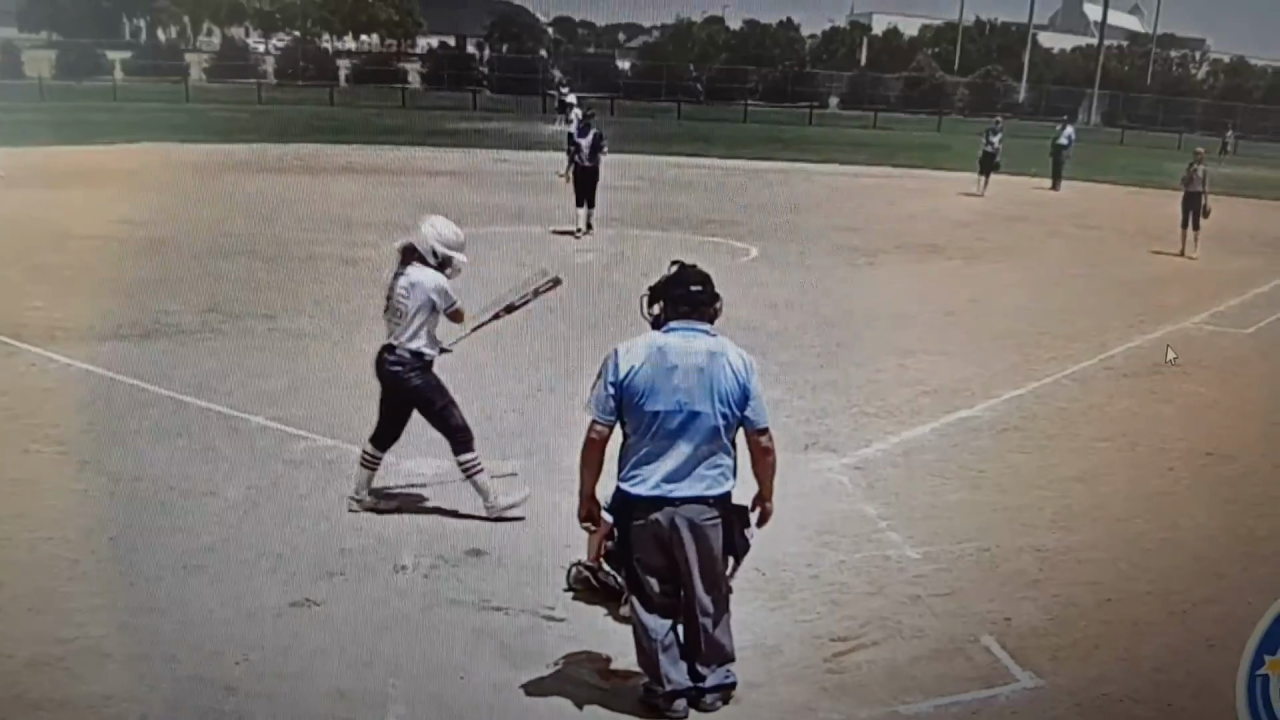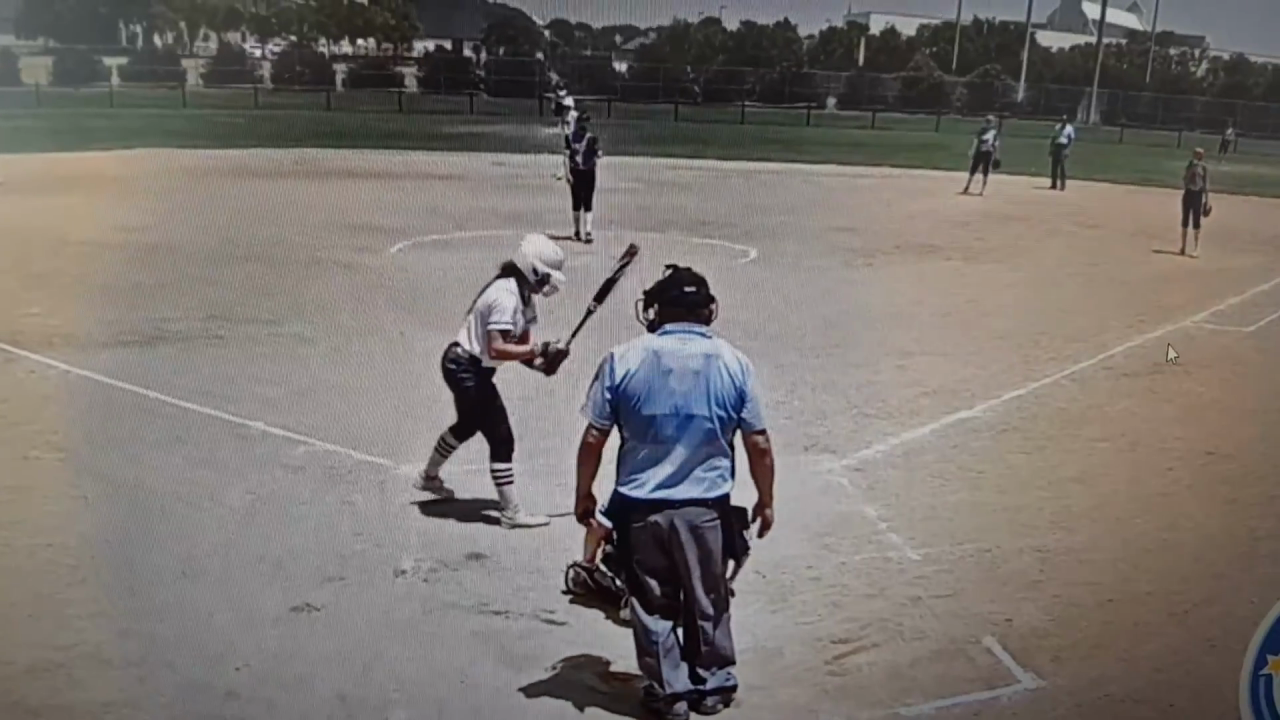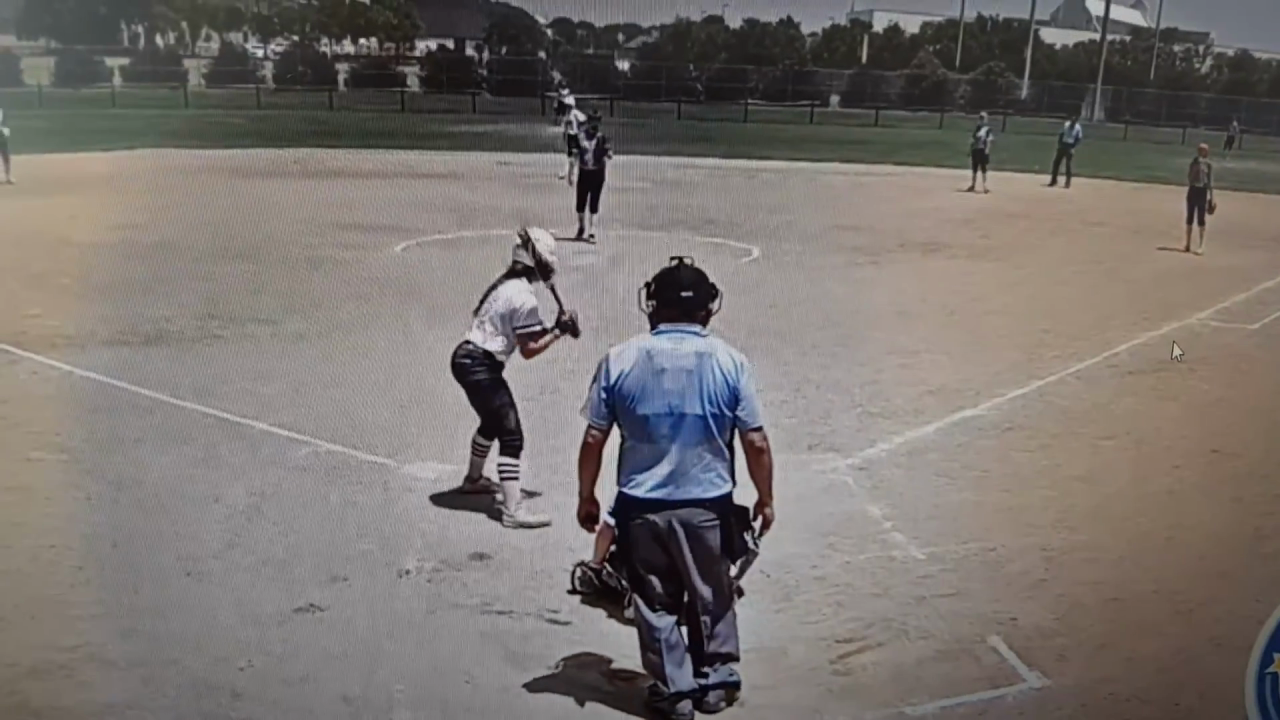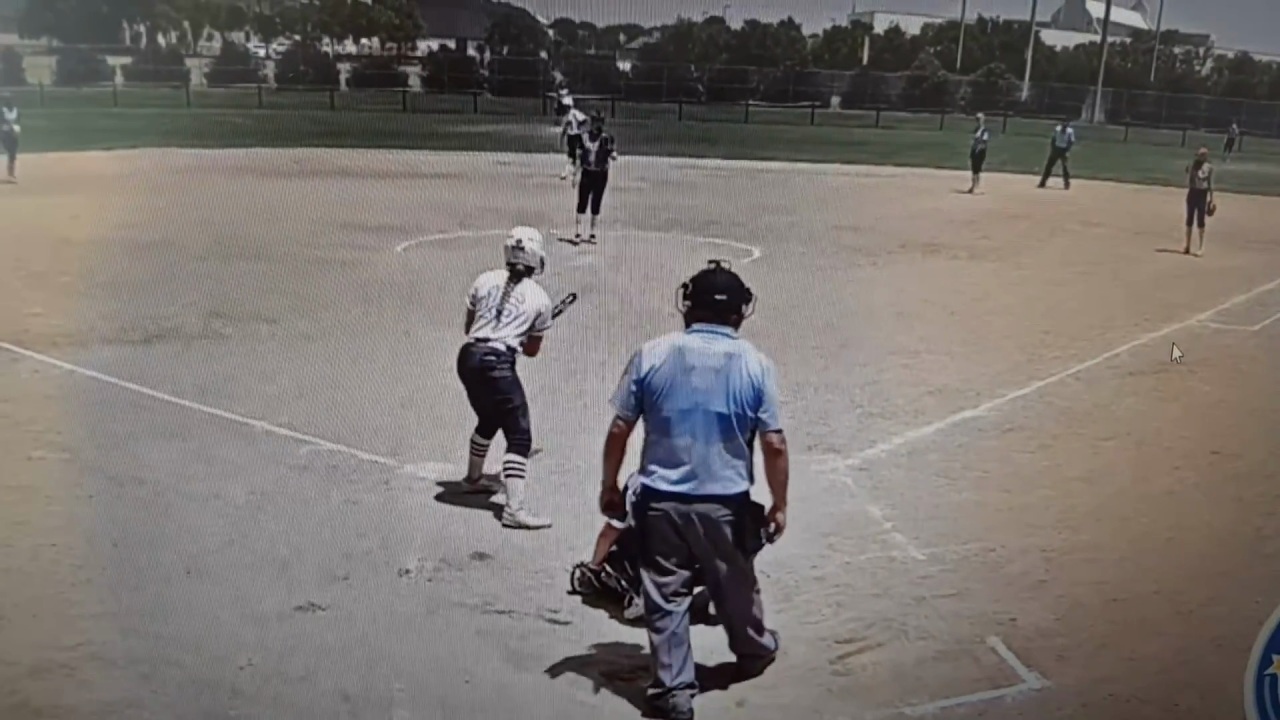
dt=0.5s
person 1, frame 1
left shoulder: (627, 356)
right shoulder: (737, 361)
left elbow: (598, 435)
right elbow: (762, 443)
left wrist: (587, 496)
right wrist: (765, 493)
left hip: (642, 504)
right hip: (708, 505)
left knee: (653, 603)
right knee: (708, 600)
right ankle: (712, 683)
person 1, frame 2
left shoulder: (623, 359)
right shoulder: (734, 363)
left elbow: (593, 438)
right elbow: (758, 445)
left wrist: (584, 494)
right wrist: (766, 500)
left hip: (640, 507)
right hip: (706, 507)
left knee: (653, 605)
right knee: (708, 602)
person 1, frame 3
left shoulder: (620, 360)
right shoulder: (729, 361)
left elbow: (593, 440)
right elbow: (756, 443)
left wrist: (587, 497)
right wrist: (765, 498)
left hip: (642, 507)
right hip: (708, 505)
left knee: (657, 604)
right knee: (713, 599)
right ankle: (716, 682)
person 1, frame 4
left shoulder: (651, 355)
right shoulder: (755, 364)
left elbow: (619, 430)
right elbow: (774, 445)
left wrist: (609, 485)
right wrist: (779, 504)
left hip: (661, 500)
right hip: (725, 502)
left knee: (665, 598)
right knee: (735, 586)
right ankle: (754, 651)
person 2, frame 1
left shoulder: (400, 273)
right shoulder: (433, 281)
right elbow: (458, 317)
left hip: (390, 363)
right hip: (413, 370)
left knee: (387, 431)
right knee: (460, 434)
left ankle: (361, 494)
right ankle: (493, 501)
person 2, frame 2
left shoulder: (523, 296)
right shoulder: (506, 297)
left elbow: (520, 344)
right elbow: (498, 349)
left wrist: (540, 362)
right wrist: (540, 350)
left hip: (461, 364)
right hip: (467, 370)
left knee: (468, 425)
right knee: (501, 439)
left ankle: (429, 476)
right ankle: (512, 513)
person 2, frame 3
left shoulder: (505, 282)
right shoulder: (526, 299)
left elbow: (526, 331)
right elbow: (528, 350)
left wrist: (559, 327)
right wrist: (557, 332)
left hip: (465, 360)
right hip: (481, 366)
left knee: (492, 421)
right knee: (512, 435)
left ankle: (474, 479)
right ankle: (513, 510)
person 2, frame 4
left shoulder: (485, 280)
right shoulder: (539, 298)
right elbow: (532, 350)
left hip: (469, 357)
right hip: (497, 364)
left knee: (488, 420)
right knee: (519, 436)
left ankle: (474, 478)
right ankle: (515, 509)
